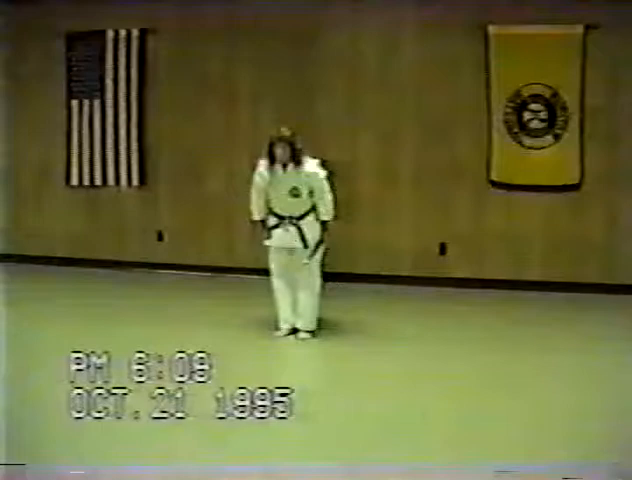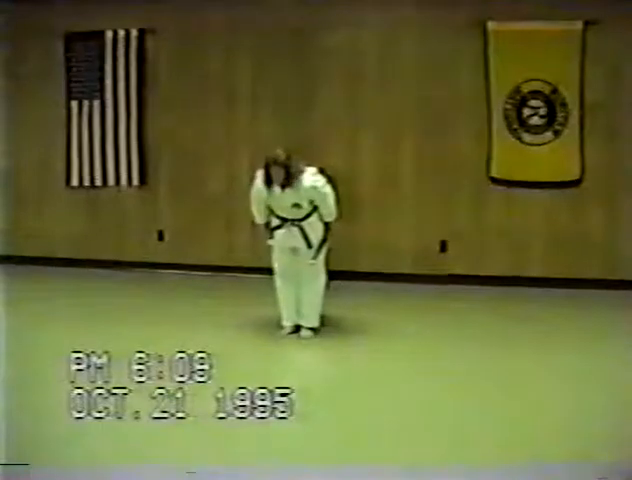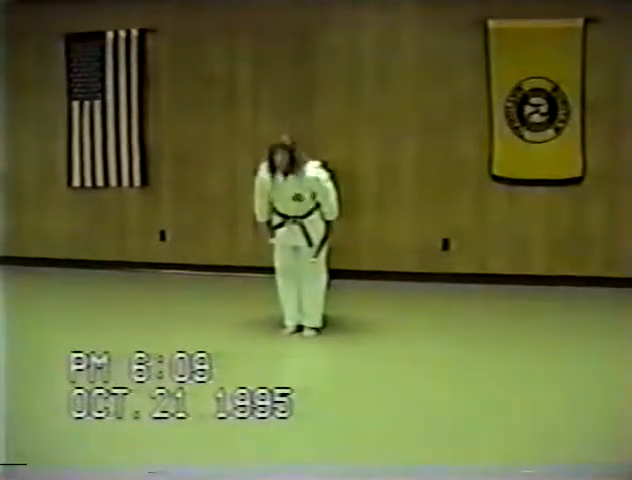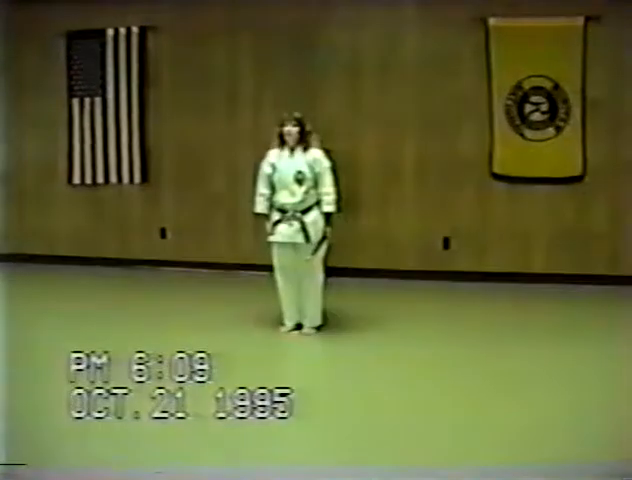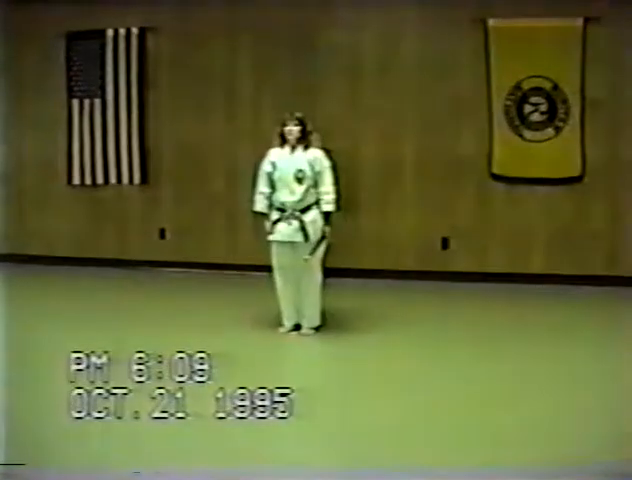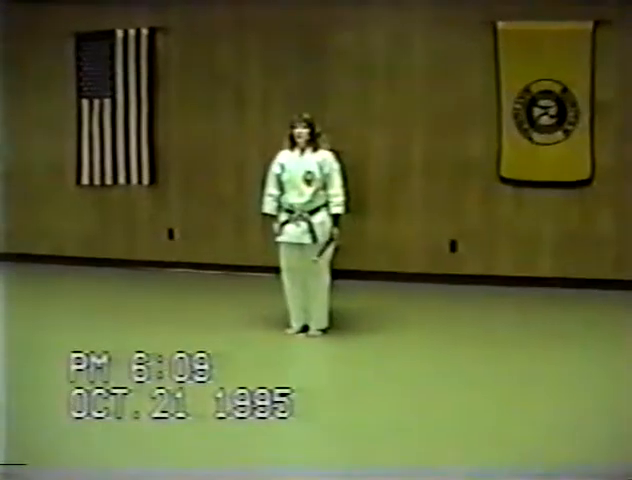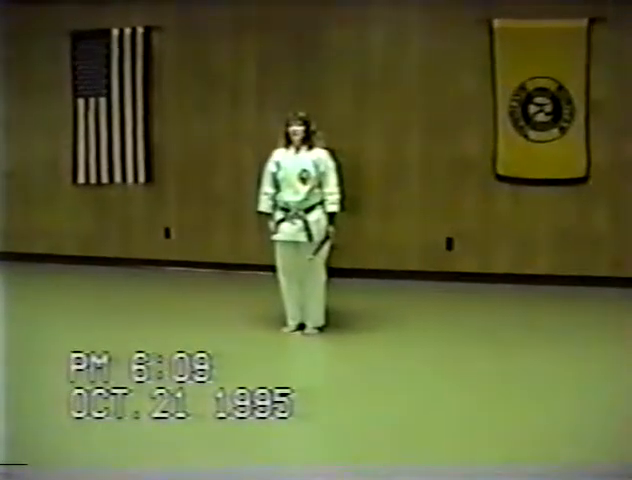
dt=0.4s
person 1, frame 1
left shoulder: (310, 169)
right shoulder: (263, 170)
left elbow: (324, 198)
right elbow: (258, 199)
left wrist: (323, 227)
right wrist: (263, 225)
left hip: (306, 226)
right hip: (279, 226)
left knee: (307, 275)
right knee: (280, 274)
left ankle: (306, 324)
right ankle: (286, 323)
person 1, frame 2
left shoulder: (309, 183)
right shoulder: (261, 185)
left elbow: (327, 202)
right elbow: (258, 206)
left wrist: (327, 226)
right wrist: (266, 227)
left hip: (310, 227)
right hip: (282, 228)
left knee: (311, 273)
right knee: (283, 273)
left ankle: (309, 322)
right ankle: (290, 321)
person 1, frame 3
left shoulder: (312, 173)
right shoulder: (265, 174)
left elbow: (328, 199)
right elbow: (261, 201)
left wrist: (327, 224)
right wrist: (267, 224)
left hip: (310, 224)
right hip: (283, 225)
left knee: (313, 272)
right knee: (284, 273)
left ankle: (312, 322)
right ankle: (292, 320)
person 1, frame 4
left shoulder: (316, 156)
right shoulder: (272, 157)
left elbow: (327, 189)
right elbow: (263, 189)
left wrist: (327, 222)
right wrist: (267, 219)
left hip: (309, 220)
right hip: (282, 221)
left knee: (311, 271)
right knee: (284, 270)
left ankle: (312, 321)
right ankle: (291, 319)
person 1, frame 5
left shoulder: (316, 156)
right shoulder: (273, 155)
left elbow: (326, 189)
right elbow: (263, 188)
left wrist: (327, 220)
right wrist: (266, 218)
left hip: (308, 220)
right hip: (281, 220)
left knee: (309, 271)
right knee: (283, 270)
left ankle: (310, 321)
right ankle: (290, 320)
person 1, frame 6
left shoulder: (325, 158)
right shoulder: (282, 158)
left elbow: (335, 192)
right elbow: (272, 190)
left wrist: (335, 223)
right wrist: (275, 219)
left hip: (317, 222)
right hip: (289, 222)
left knee: (317, 273)
right knee: (291, 272)
left ankle: (317, 323)
right ankle: (297, 321)
person 1, frame 7
left shoulder: (320, 156)
right shoulder: (277, 156)
left elbow: (331, 190)
right elbow: (268, 189)
left wrist: (331, 221)
right wrist: (270, 217)
left hip: (313, 220)
right hip: (285, 220)
left knee: (313, 271)
right knee: (287, 271)
left ankle: (314, 321)
right ankle: (294, 319)
